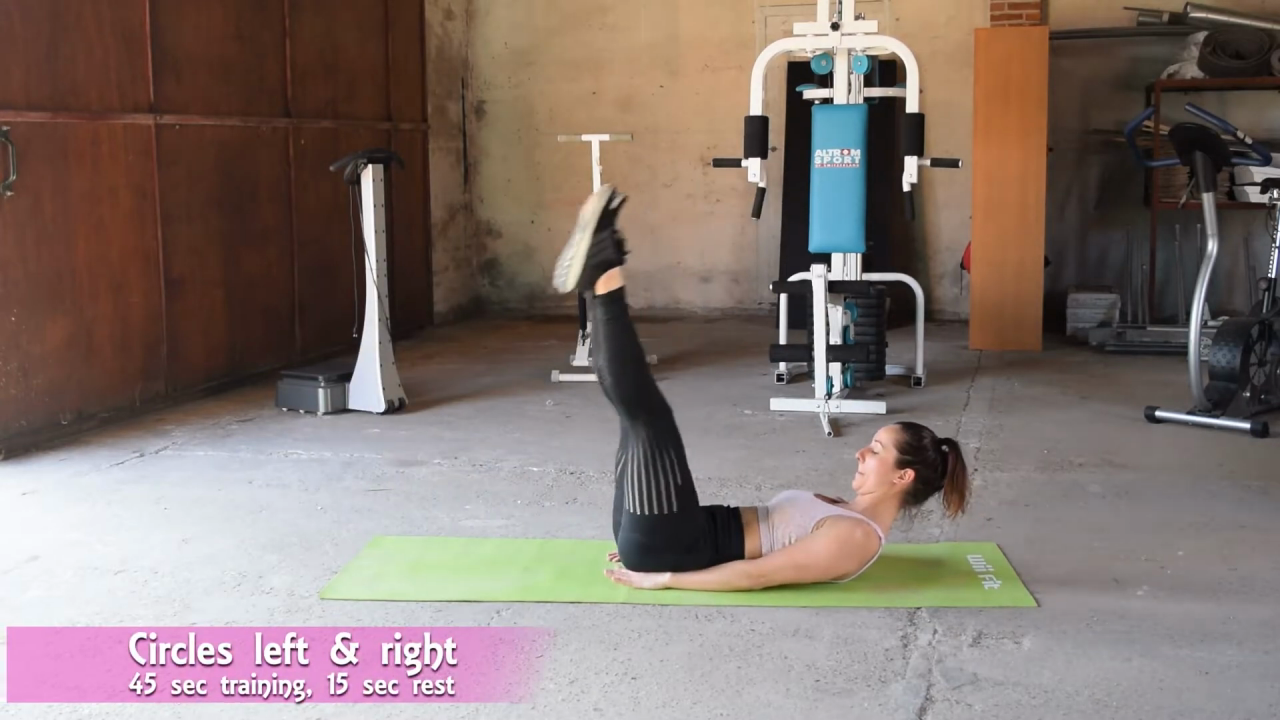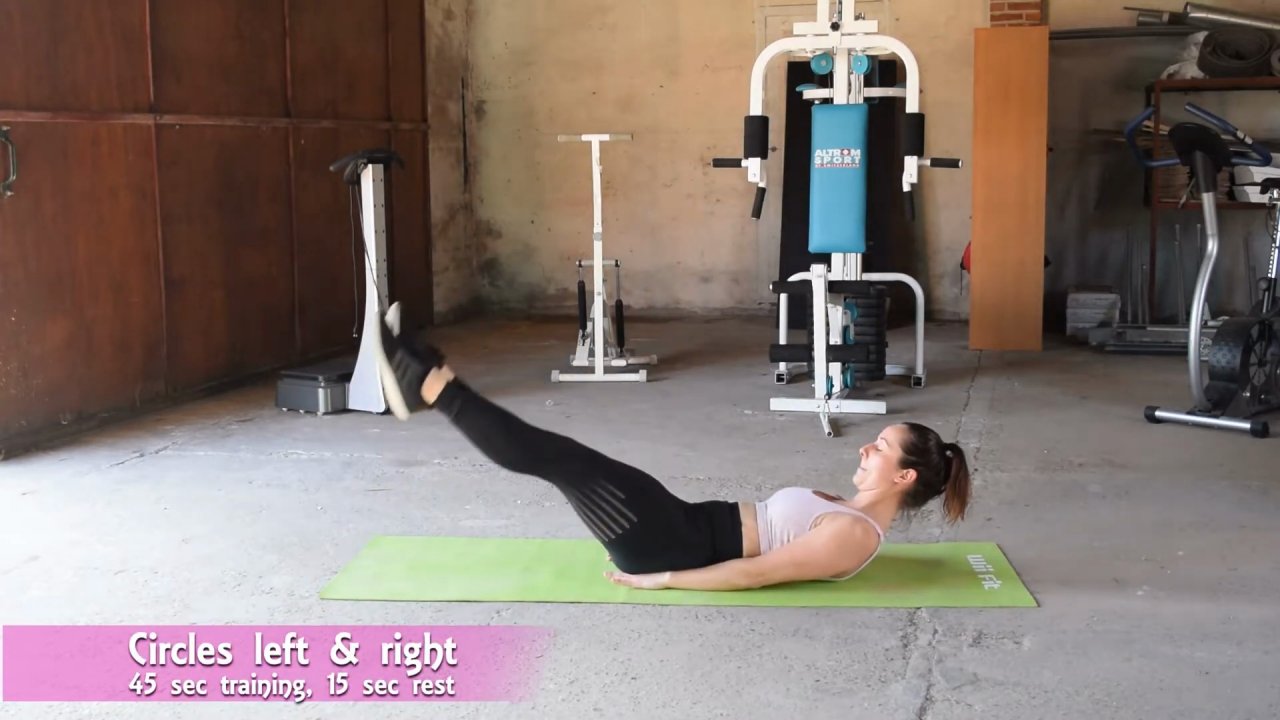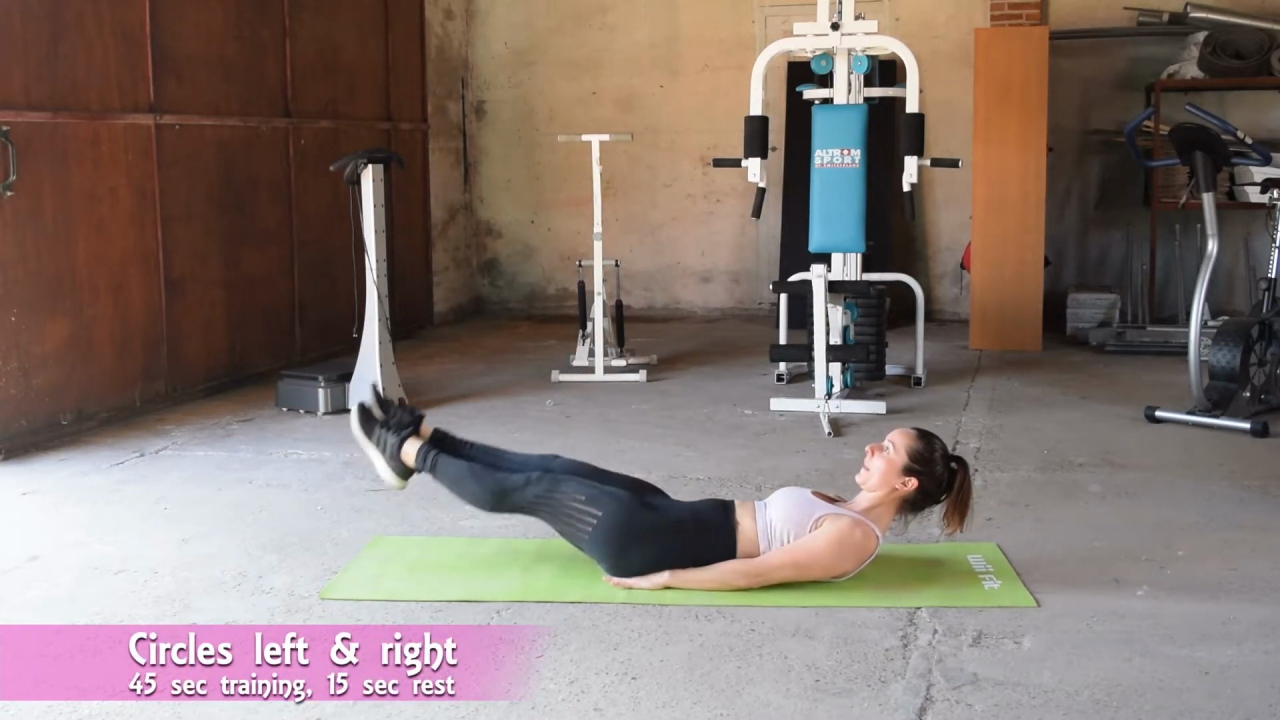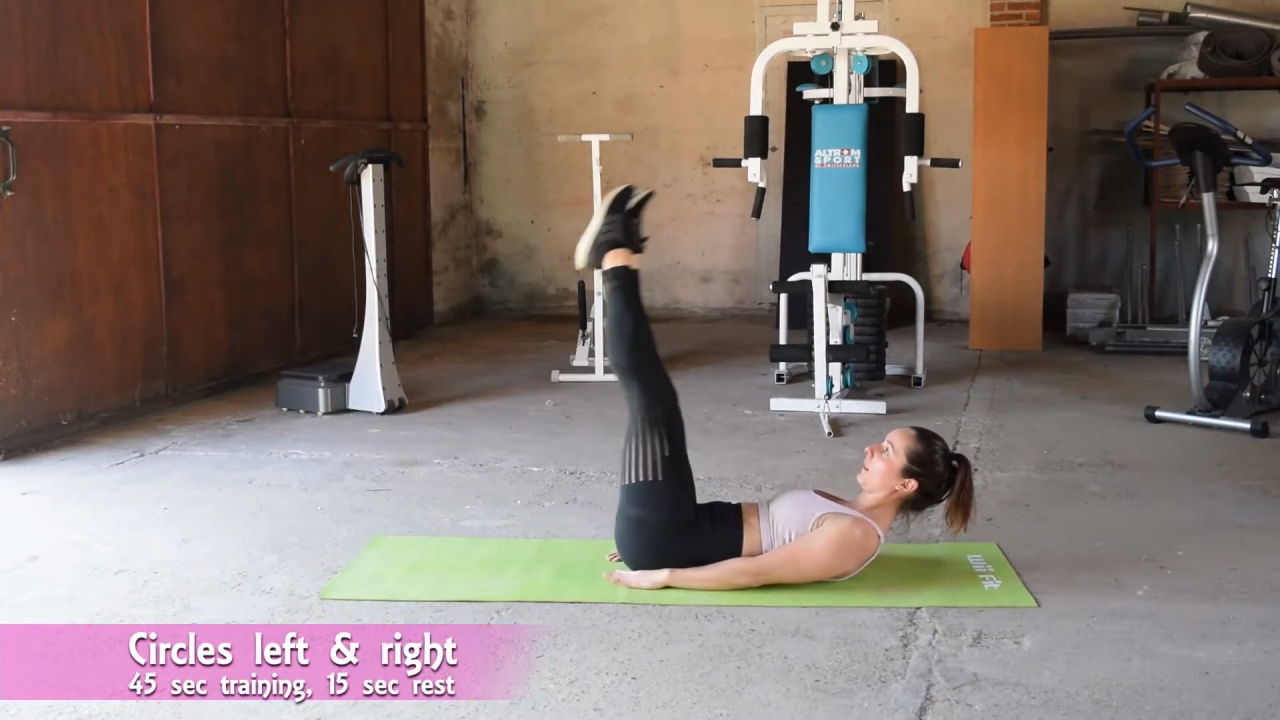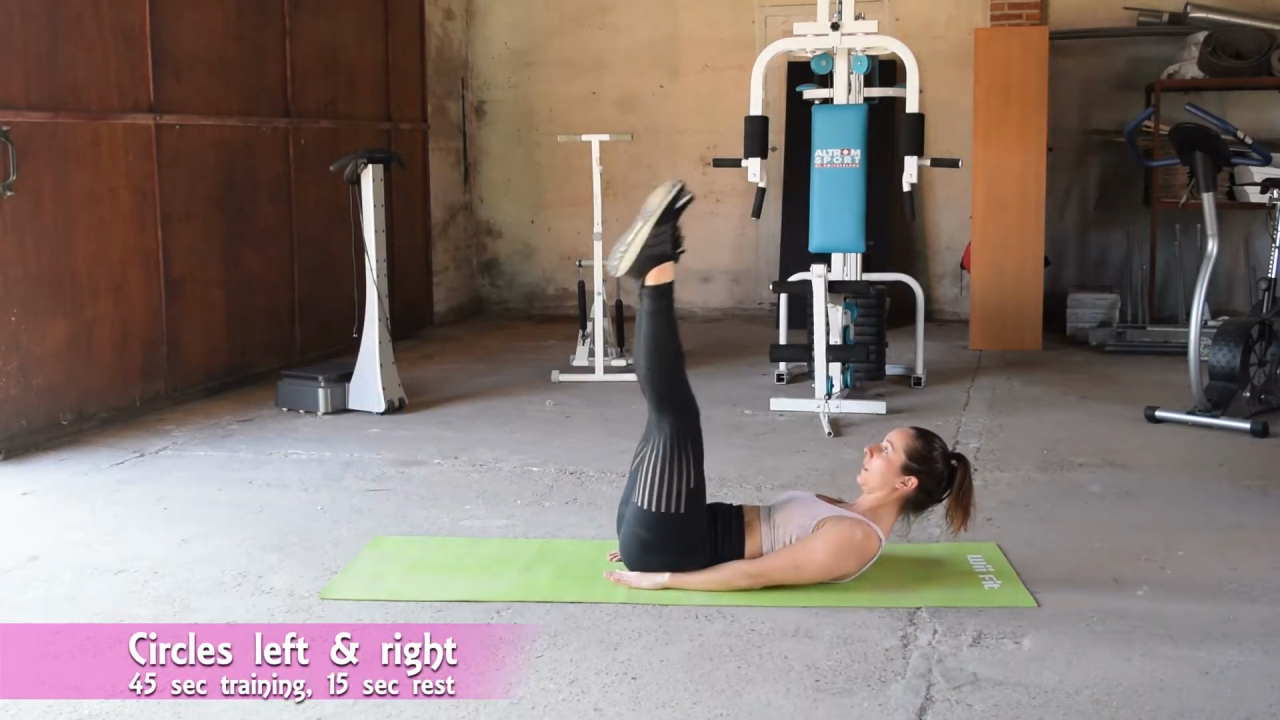
dt=0.4s
person 1, frame 1
left shoulder: (855, 538)
right shoulder: (849, 513)
left elbow: (754, 575)
left wrist: (657, 578)
left hip: (663, 549)
right hip: (689, 533)
left knee: (647, 416)
right knee: (637, 405)
left ankle: (603, 274)
person 1, frame 2
left shoulder: (856, 535)
right shoulder: (849, 510)
left elbow: (758, 571)
left wrist: (663, 577)
left hip: (676, 544)
right hip: (688, 525)
left knee: (558, 458)
right knee: (564, 456)
left ankle: (430, 383)
right ankle: (431, 377)
person 1, frame 3
left shoulder: (853, 537)
right shoulder: (850, 511)
left elbow: (758, 571)
left wrist: (661, 579)
left hip: (665, 543)
right hip: (686, 518)
left knee: (538, 488)
right knee: (556, 471)
left ankle: (411, 451)
right ankle: (418, 440)
person 1, frame 4
left shoulder: (855, 536)
right shoulder: (855, 512)
left elbow: (758, 572)
left wrist: (658, 576)
left hip: (667, 543)
right hip: (691, 533)
left knee: (648, 391)
left ankle: (616, 256)
person 1, frame 5
left shoulder: (856, 538)
right shoulder: (851, 512)
left elbow: (758, 574)
left wrist: (660, 577)
left hip: (666, 550)
left knee: (672, 408)
left ankle: (655, 267)
right ankle: (653, 267)
